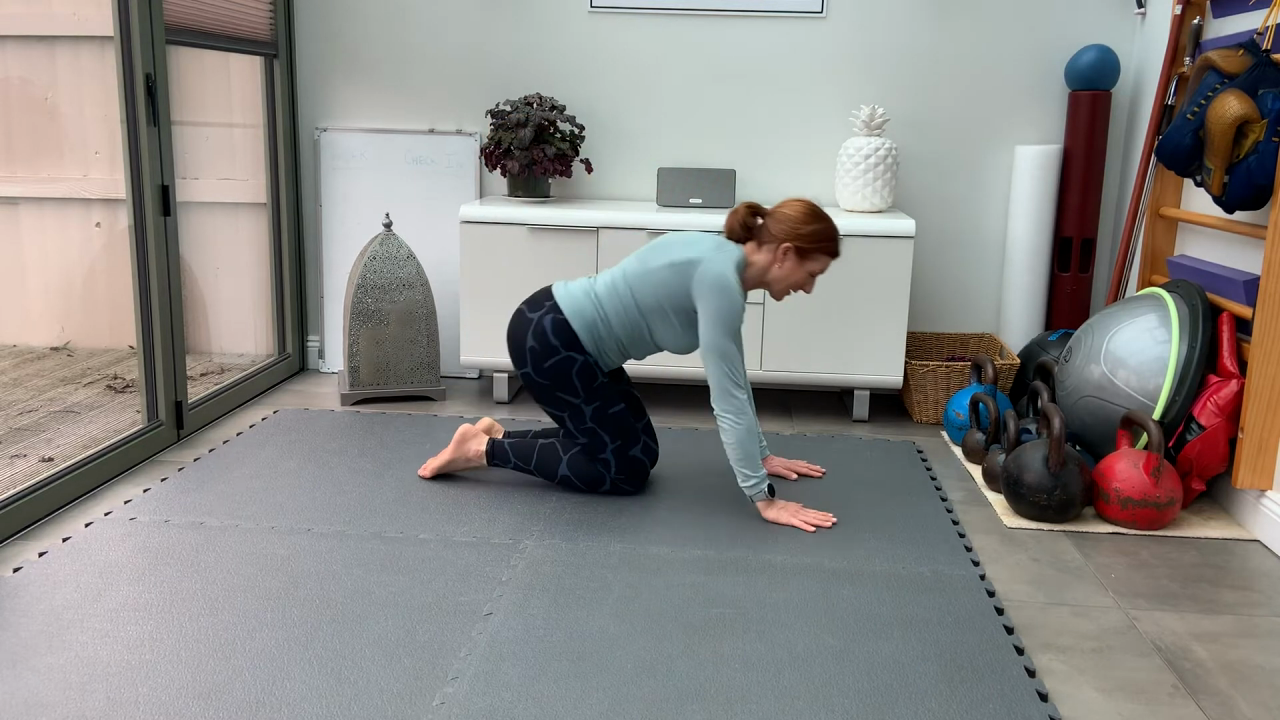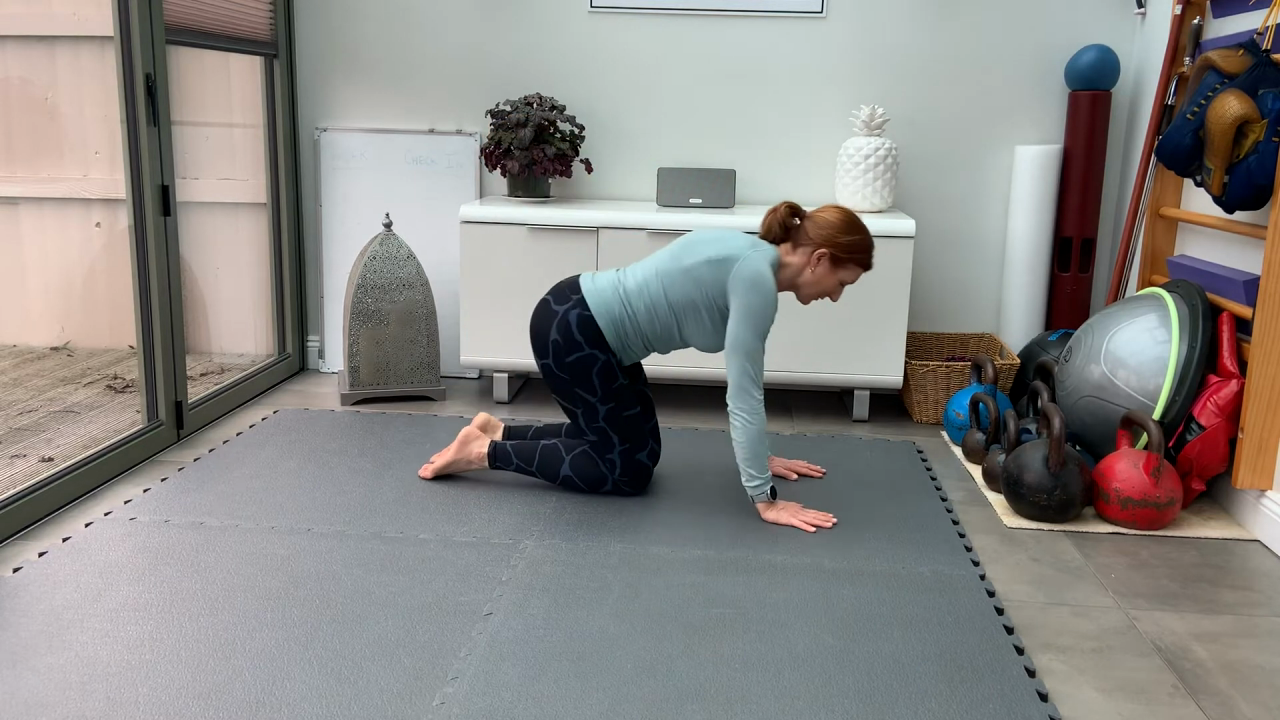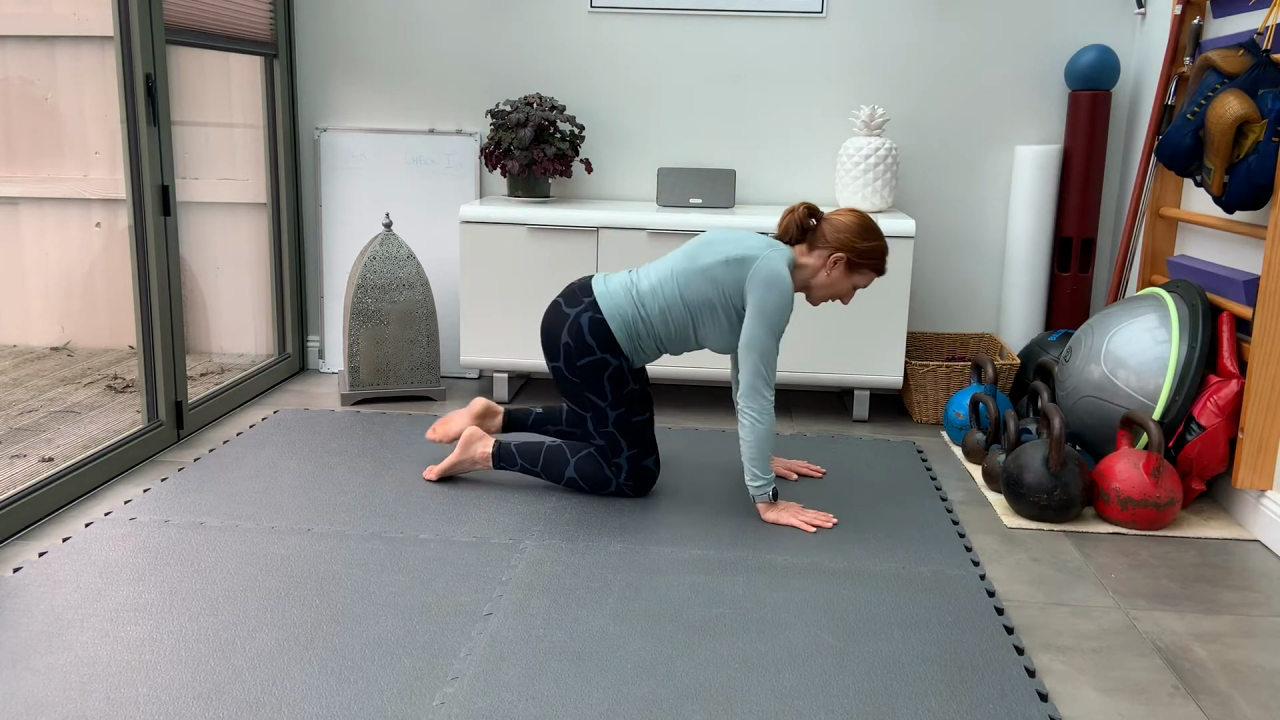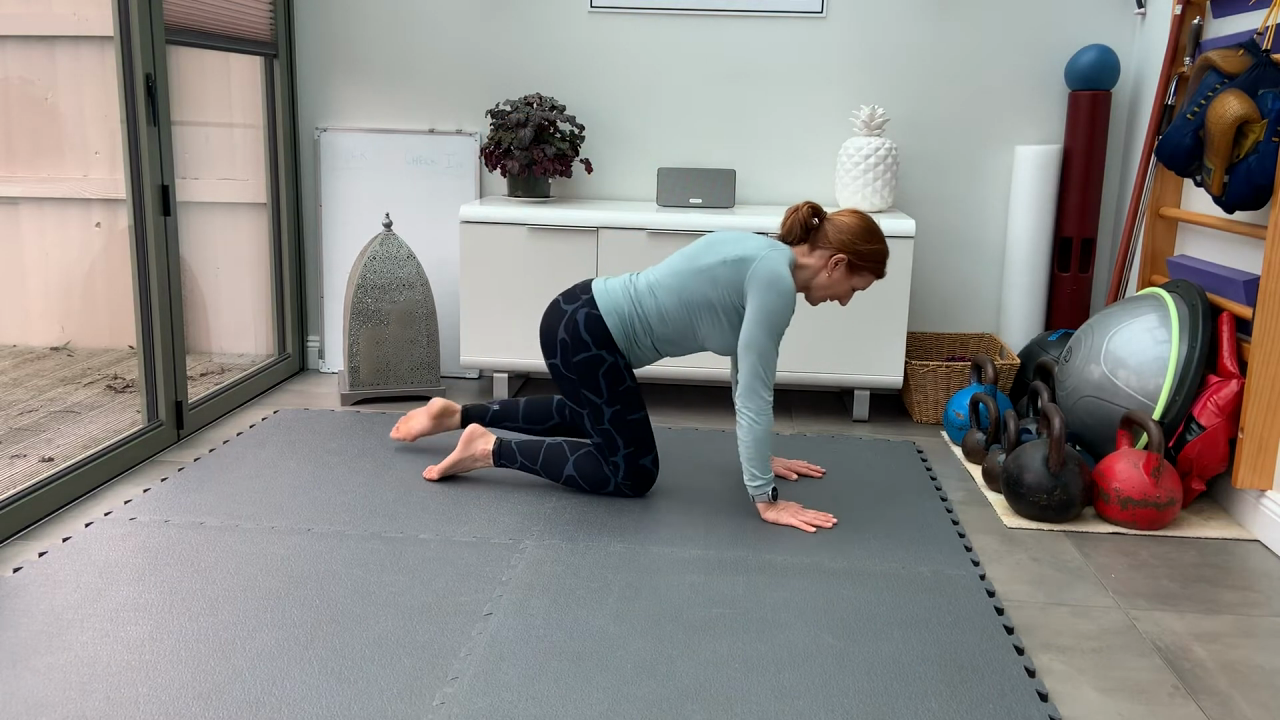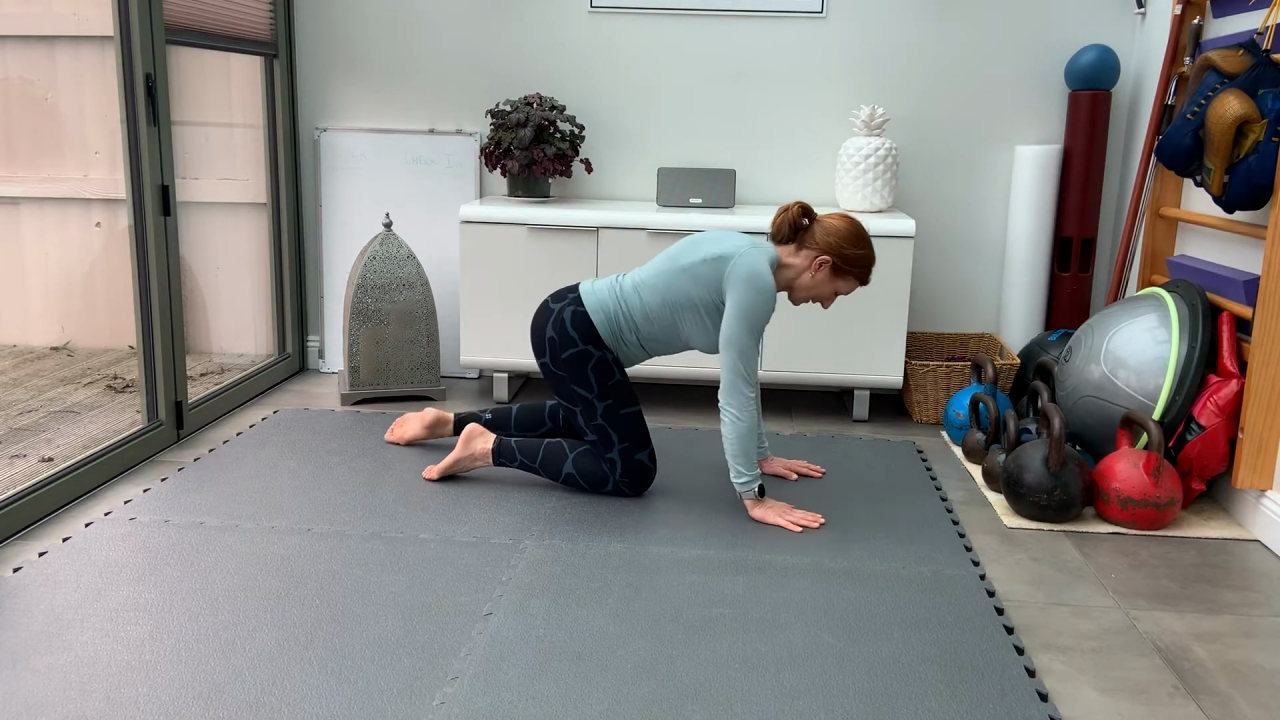
dt=0.2s
person 1, frame 1
left shoulder: (726, 265)
right shoulder: (719, 277)
left elbow: (733, 379)
right elbow: (727, 397)
left wrist: (760, 455)
right wrist: (764, 497)
left hip: (567, 332)
right hip: (548, 338)
left knee: (640, 452)
right knee: (624, 470)
left ankle: (499, 435)
right ankle: (483, 450)
person 1, frame 2
left shoulder: (751, 260)
right shoulder: (757, 278)
left elbow: (743, 382)
right elbow: (744, 396)
left wrist: (759, 457)
right wrist: (765, 499)
left hip: (584, 320)
right hip: (573, 331)
left knee: (641, 449)
right knee: (628, 471)
left ankle: (499, 432)
right ankle: (485, 451)
person 1, frame 3
left shoulder: (764, 260)
right shoulder: (773, 279)
left elbow: (744, 375)
right elbow: (755, 396)
left wrist: (761, 458)
right wrist: (765, 500)
left hip: (591, 317)
right hip: (584, 334)
left knee: (615, 427)
right knee: (632, 472)
left ankle: (496, 417)
right ankle: (490, 449)
person 1, frame 4
left shoulder: (764, 261)
right shoulder: (775, 280)
left elbow: (747, 376)
right elbow: (753, 397)
left wrist: (762, 457)
right wrist: (765, 499)
left hip: (586, 320)
right hip: (584, 335)
left knee: (587, 415)
right knee: (633, 472)
left ankle: (459, 415)
right ankle: (489, 448)
person 1, frame 5
left shoulder: (753, 262)
right shoulder: (756, 277)
left elbow: (744, 376)
right elbow: (736, 394)
left wrist: (760, 455)
right wrist: (752, 497)
left hip: (576, 324)
right hip: (573, 334)
left knee: (582, 417)
right knee: (631, 471)
left ankle: (451, 424)
right ankle: (489, 449)
